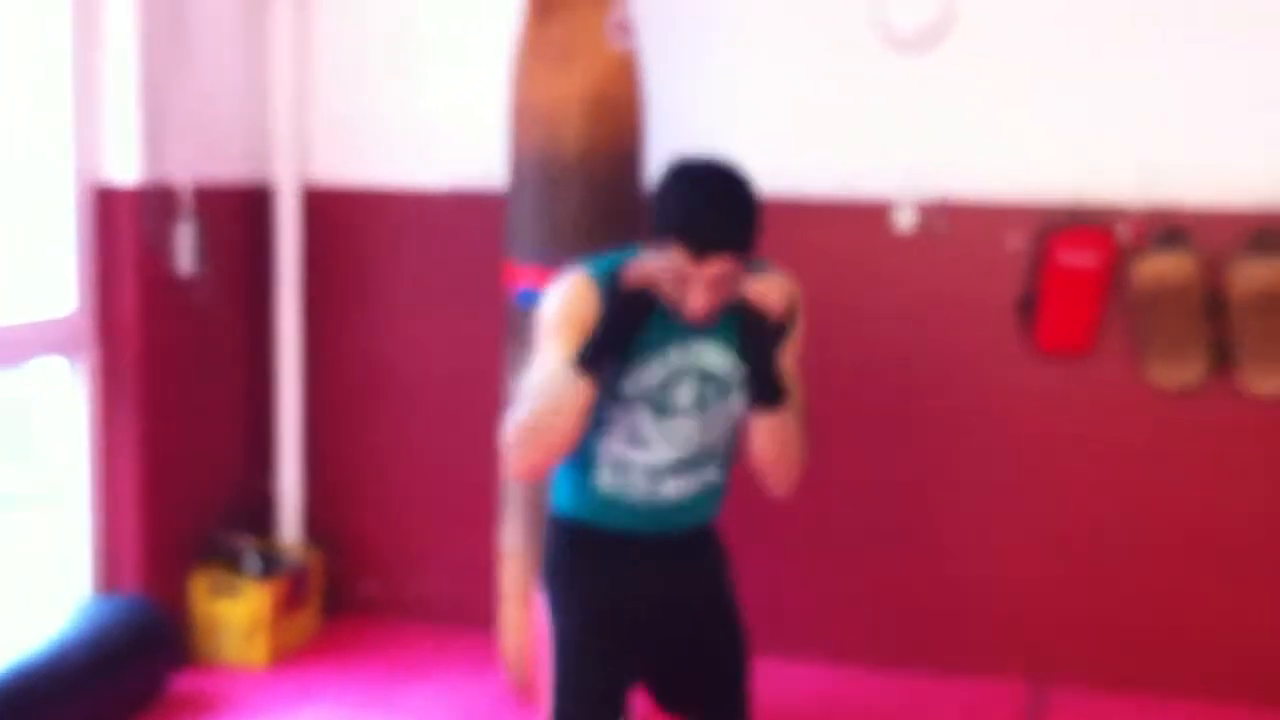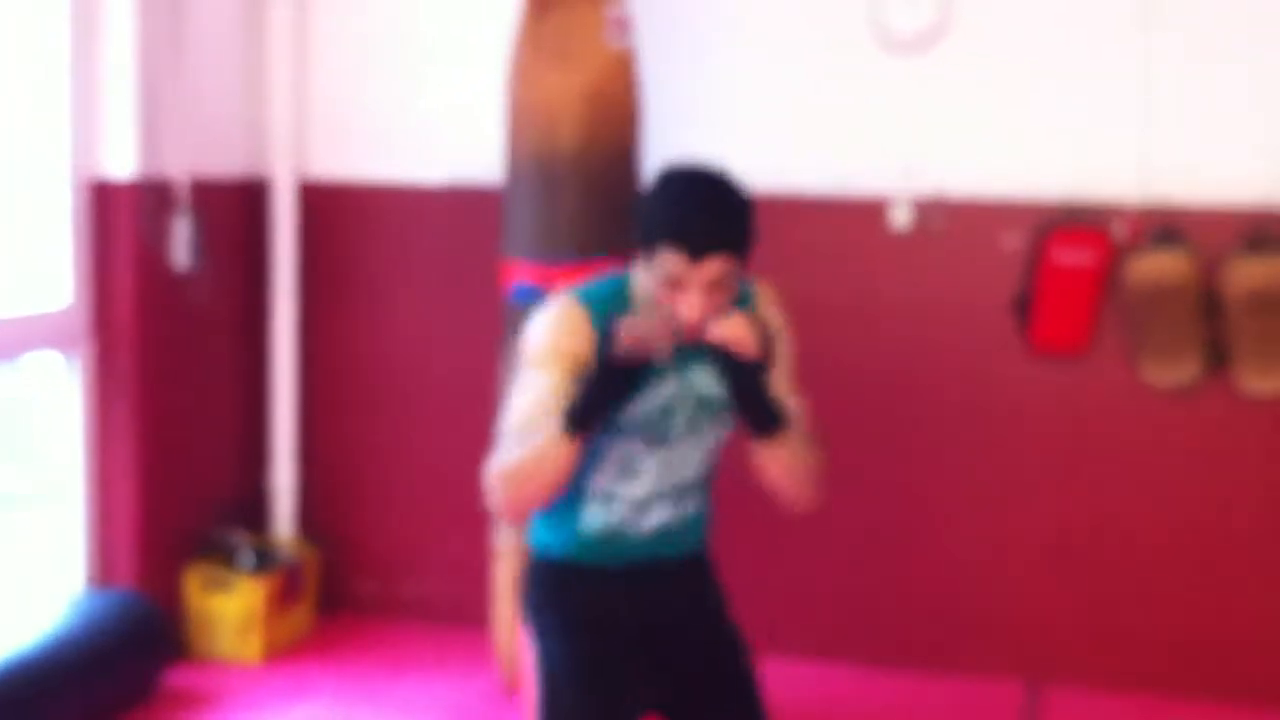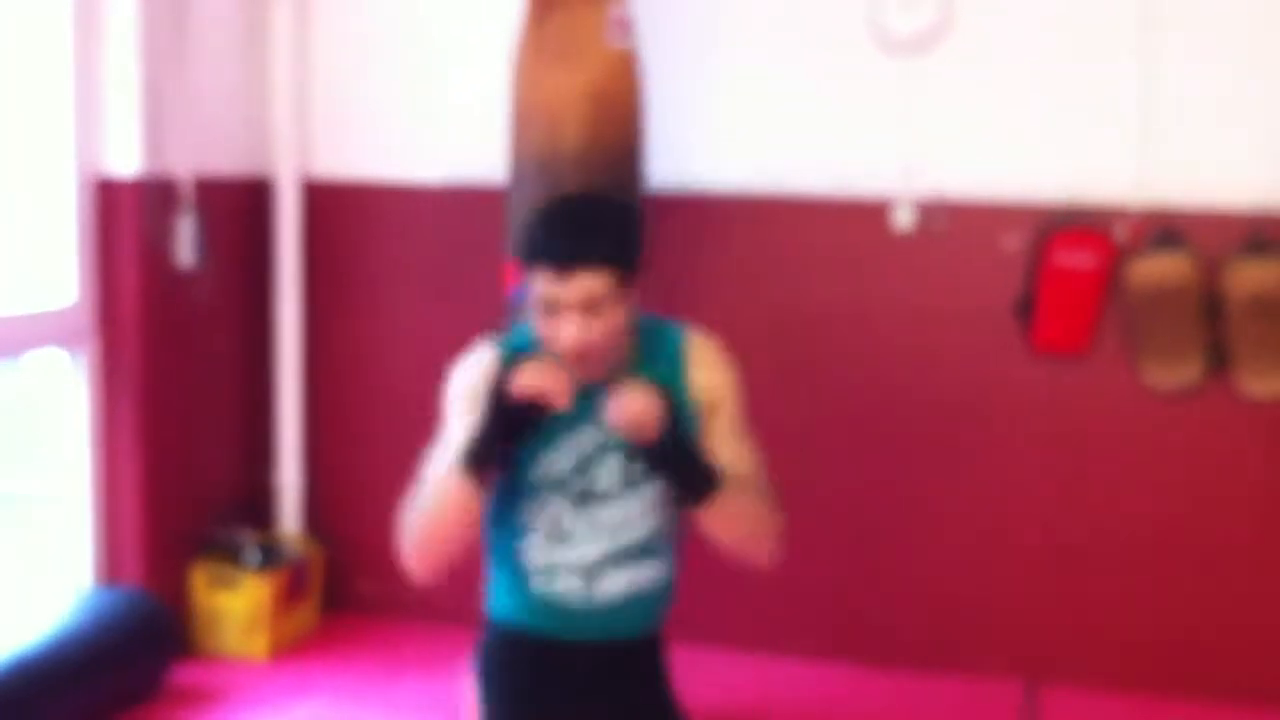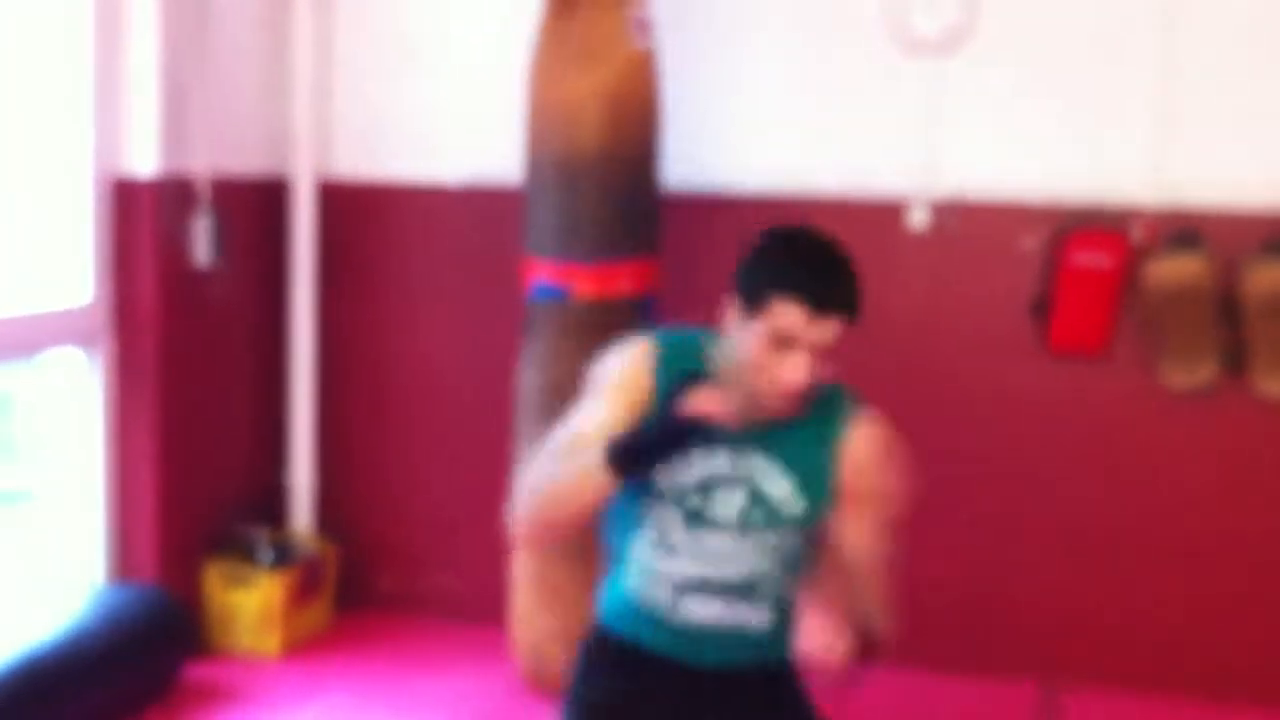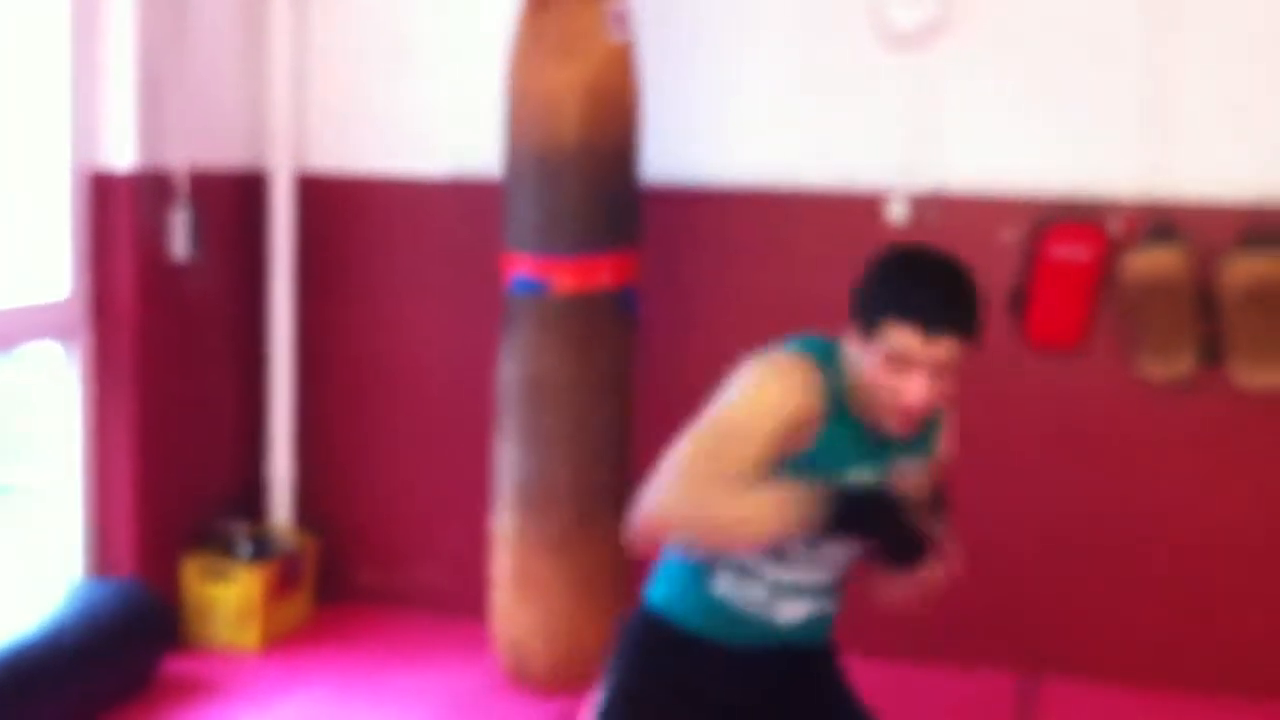
dt=0.3s
person 1, frame 1
left shoulder: (768, 300)
right shoulder: (584, 295)
left elbow: (782, 476)
right elbow: (523, 459)
left wrist: (765, 361)
right wrist: (602, 347)
left hip: (690, 557)
right hip: (593, 558)
person 1, frame 2
left shoulder: (756, 318)
right shoulder: (570, 325)
left elbow: (801, 489)
right elbow: (508, 495)
left wrist: (755, 393)
right wrist: (600, 393)
left hip: (681, 582)
right hip: (582, 590)
person 1, frame 3
left shoulder: (694, 363)
right shoulder: (490, 374)
left elbow: (761, 544)
right elbow: (421, 556)
left wrist: (681, 463)
right wrist: (490, 442)
left hip: (631, 663)
right hip: (531, 664)
person 1, frame 4
left shoulder: (854, 441)
right shoulder: (644, 370)
left elbow: (870, 607)
right elbow: (533, 515)
right wrist: (646, 441)
right hip: (632, 675)
person 1, frame 5
left shoulder: (926, 423)
right shoulder: (783, 381)
left elbow: (910, 587)
right elbow: (662, 509)
left wrist: (910, 541)
right wrist: (826, 506)
left hip: (795, 673)
right hip: (675, 661)
